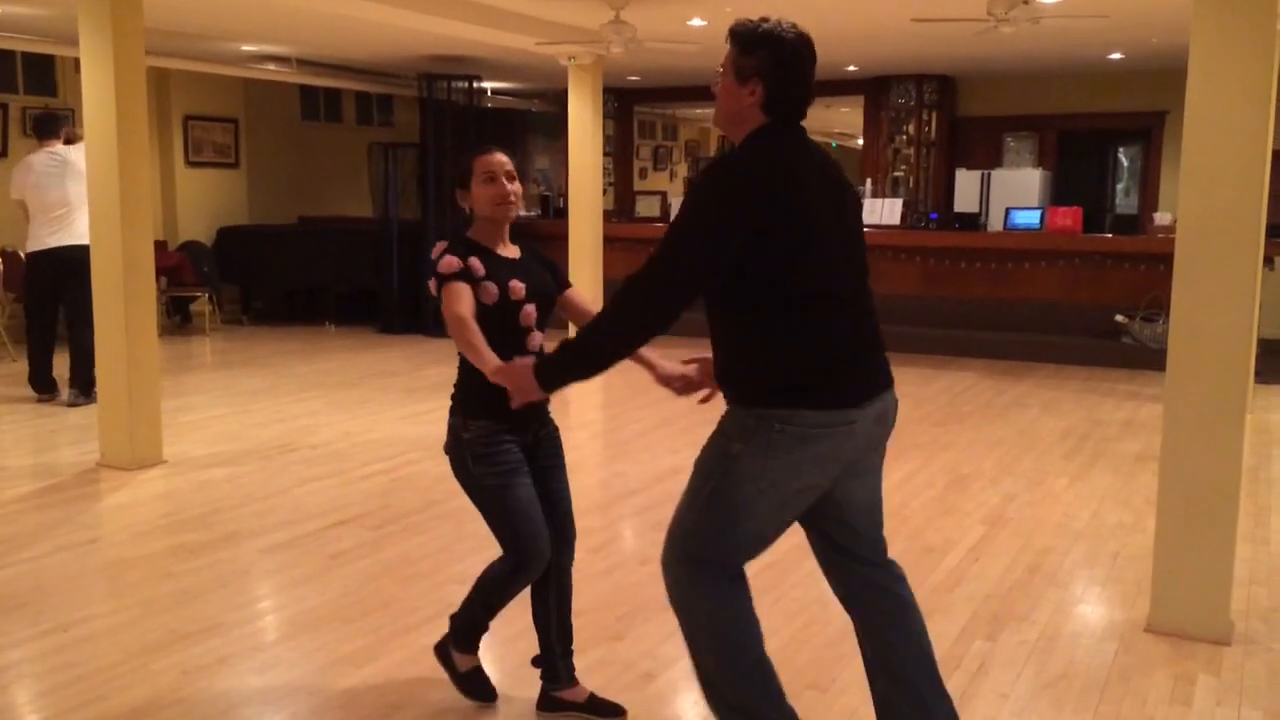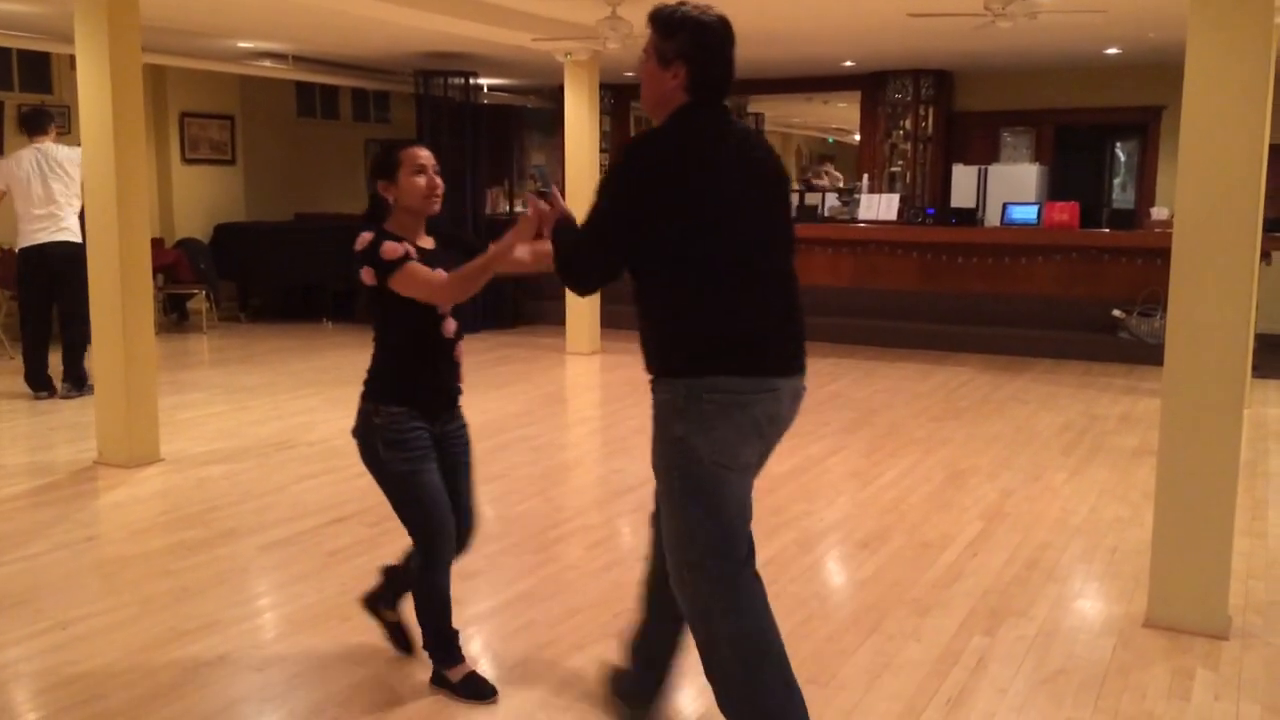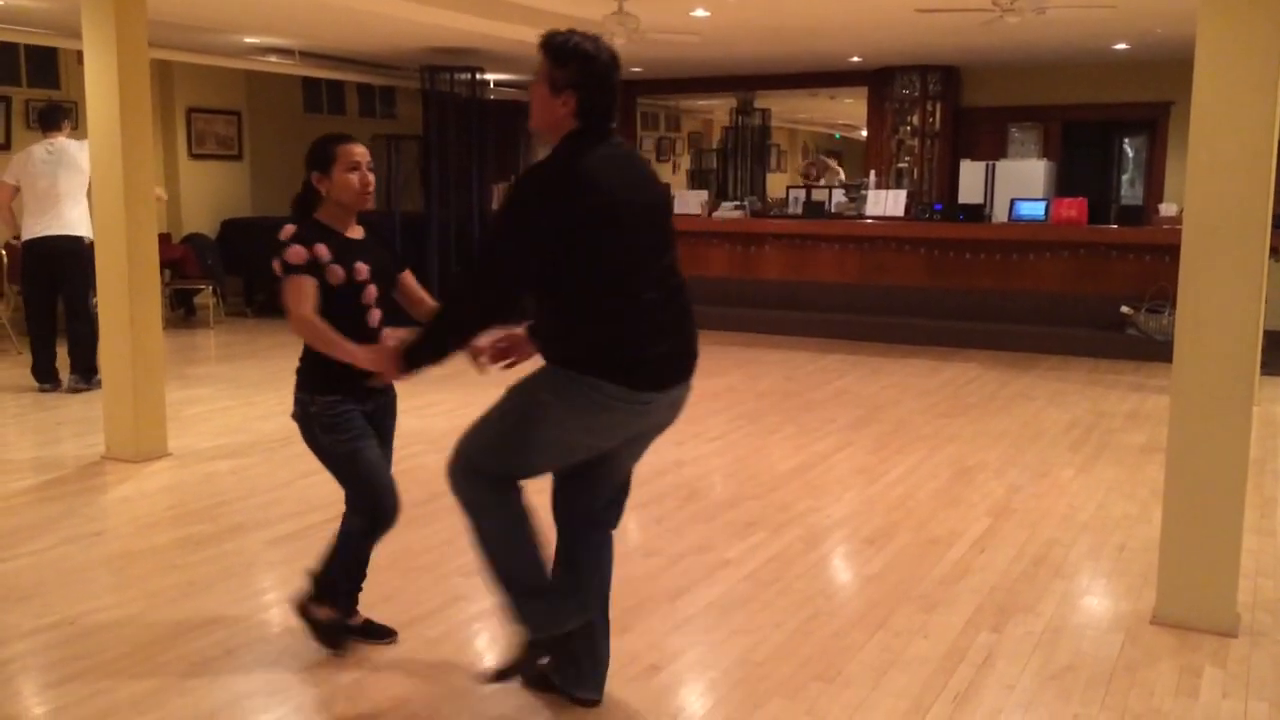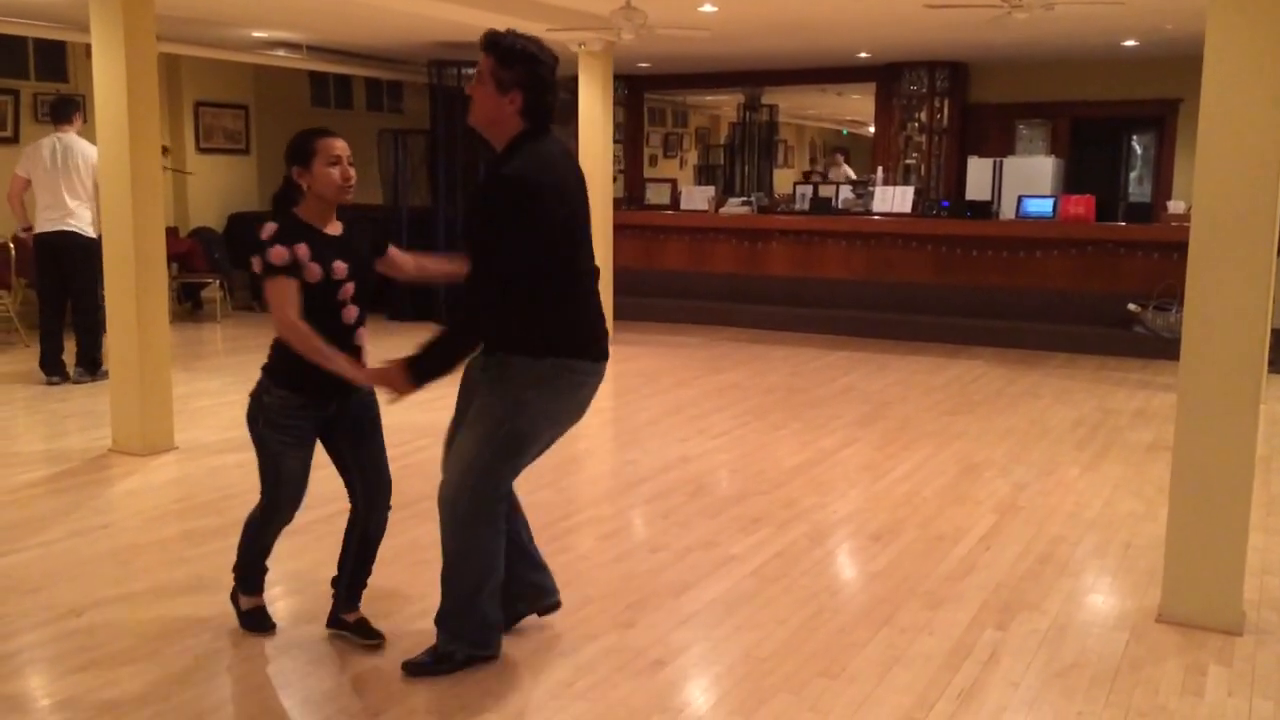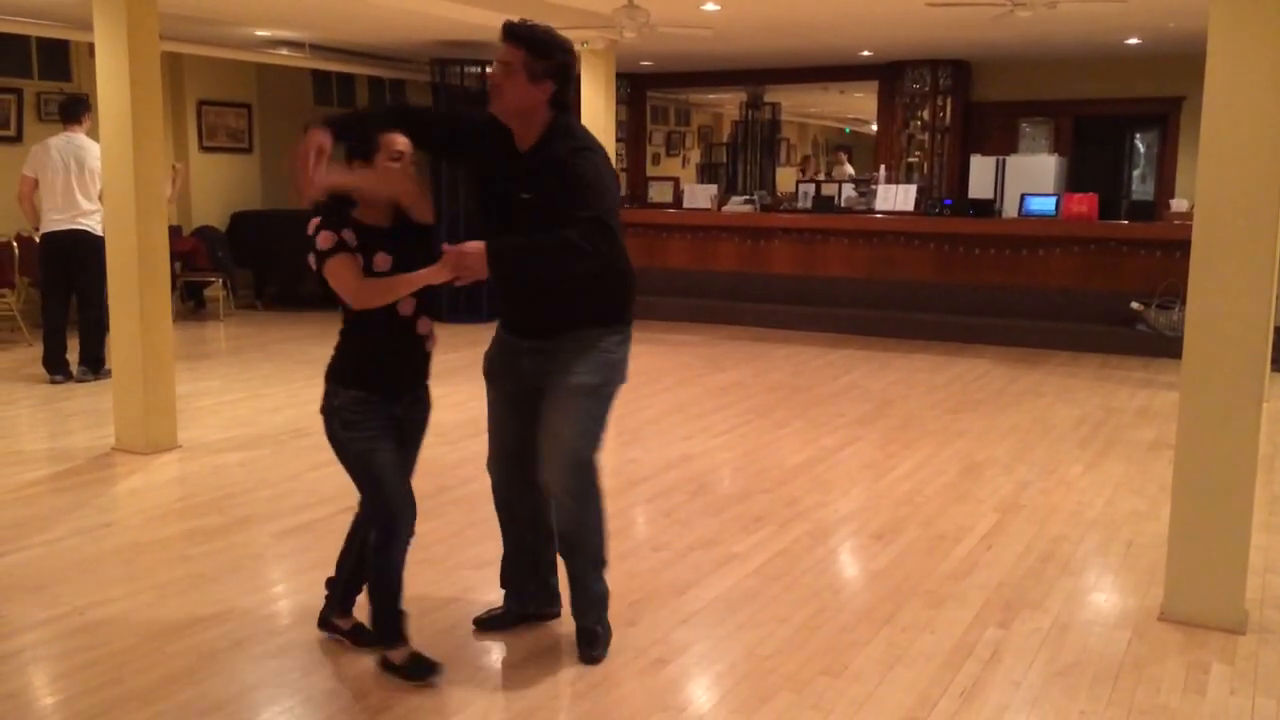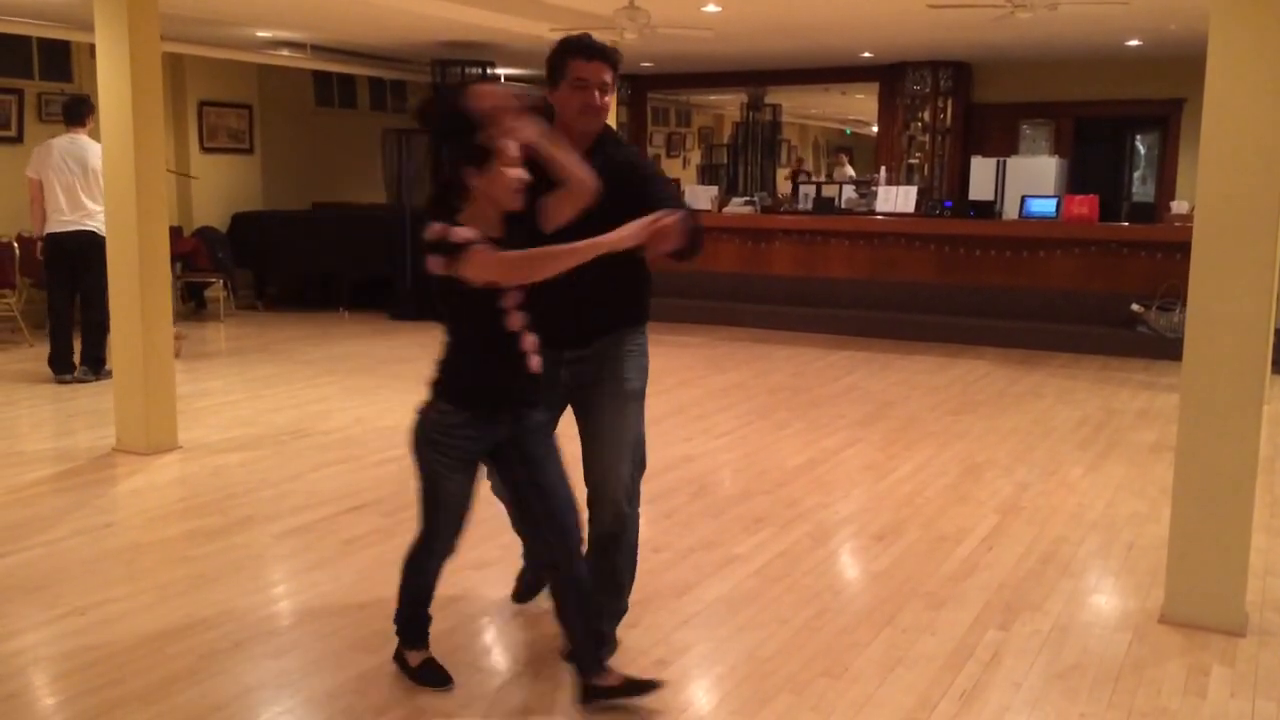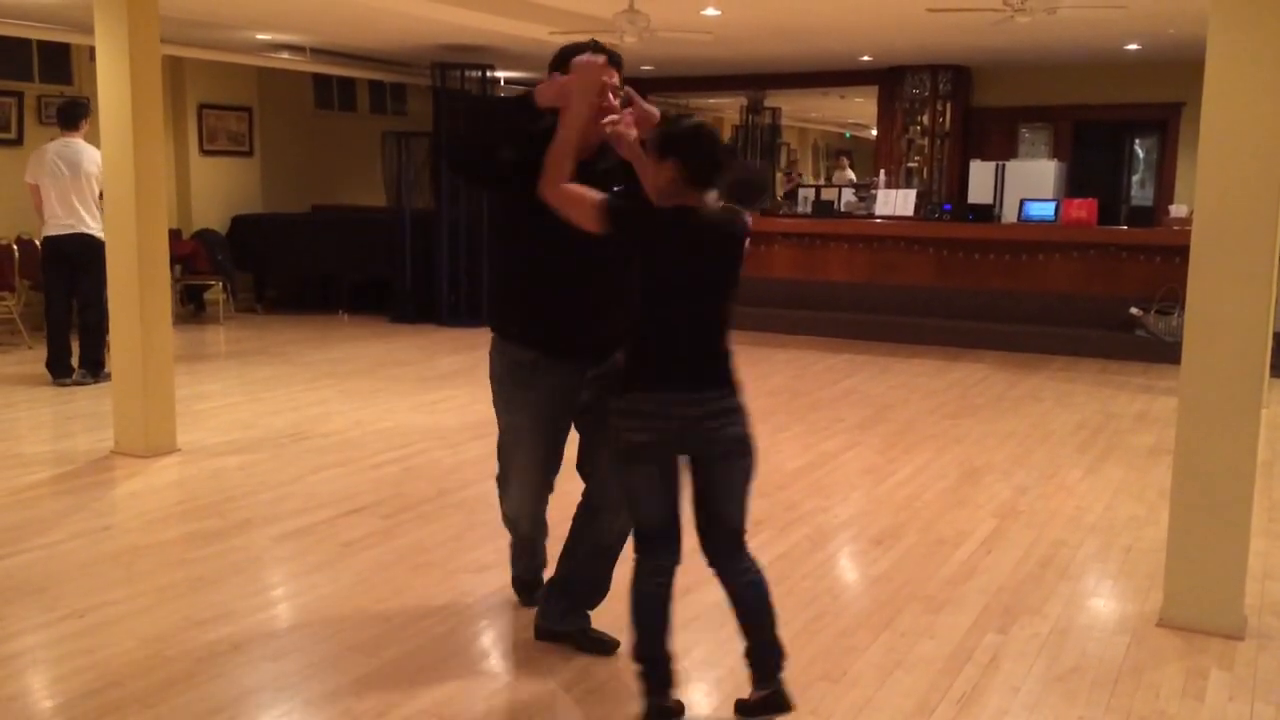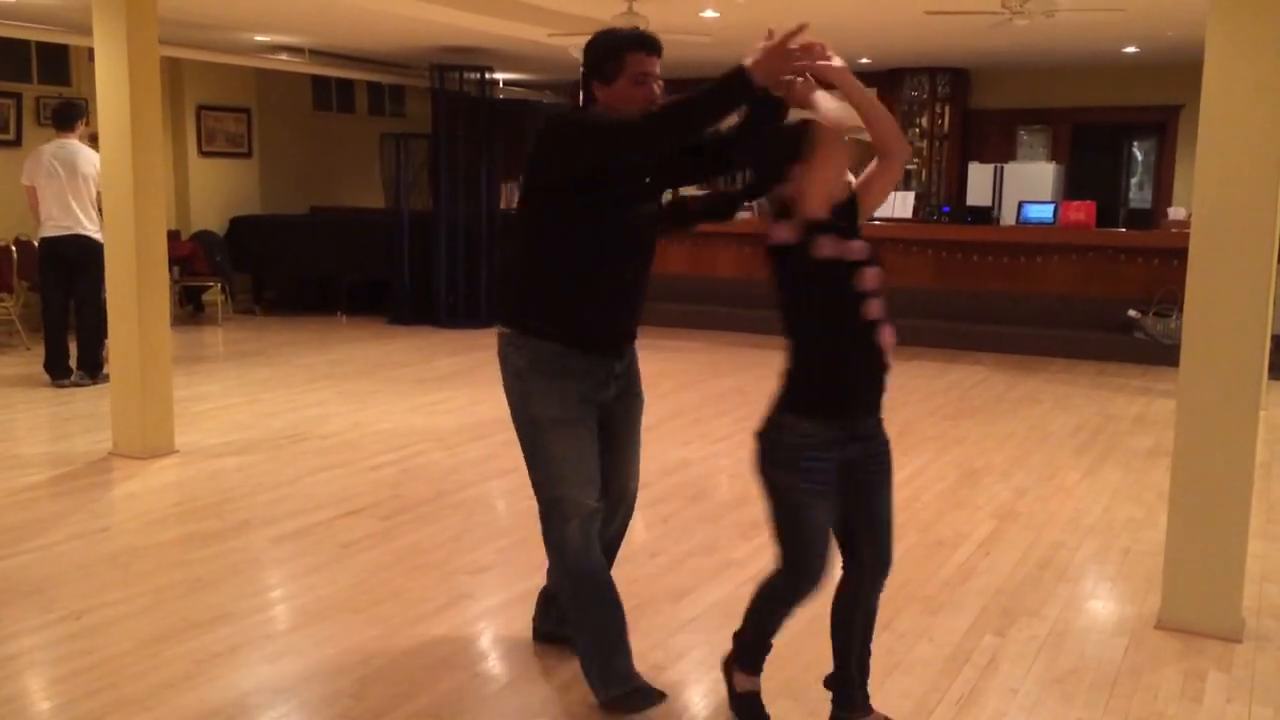
dt=0.4s
person 1, frame 1
left shoulder: (737, 179)
right shoulder: (824, 172)
left elbow: (656, 296)
left wrist: (550, 371)
right wrist: (734, 361)
left hip: (787, 417)
right hip: (865, 403)
left knee: (698, 565)
right knee: (864, 570)
person 1, frame 2
left shoulder: (651, 157)
right shoulder: (757, 153)
left elbow: (586, 271)
left wrist: (563, 228)
left hip: (708, 385)
right hip: (777, 376)
left knee: (712, 567)
right knee: (683, 529)
person 1, frame 3
left shoulder: (550, 183)
right shoulder: (634, 170)
left elbow: (493, 287)
left wrist: (412, 353)
right wrist: (535, 332)
left hip: (600, 381)
right hip: (665, 377)
left knee: (478, 469)
right knee: (587, 517)
left ankle: (546, 615)
right ankle: (579, 668)
person 1, frame 4
left shoulder: (518, 180)
right shoulder: (544, 158)
left elbow: (486, 301)
left wrist: (416, 370)
left hip: (548, 361)
right hip: (543, 350)
left knee: (467, 490)
right knee: (478, 471)
left ankle: (468, 636)
right ankle: (527, 590)
person 1, frame 5
left shoulder: (577, 159)
right shoulder: (481, 133)
left elbow: (590, 242)
right elbow: (409, 123)
left wrist: (495, 257)
right wrist: (330, 130)
left hip: (586, 336)
right hip: (520, 336)
left knee: (564, 468)
right knee: (511, 469)
left ankle: (590, 612)
right ankle: (531, 594)
person 1, frame 6
left shoulder: (625, 166)
left elbow: (676, 226)
left wrist: (674, 233)
left hip: (606, 346)
left knee: (613, 485)
right knee: (509, 473)
left ankle: (600, 612)
right ankle: (541, 557)
person 1, frame 7
left shoulder: (628, 167)
right shoulder: (522, 160)
right elbow: (462, 151)
left wrist: (658, 128)
right wrist: (535, 101)
left hip: (609, 359)
right hip: (530, 357)
left knee: (617, 490)
right knee: (525, 487)
left ankle: (564, 610)
right ankle: (527, 564)
person 1, frame 8
left shoulder: (654, 159)
right shoulder: (567, 141)
left elbow: (732, 149)
right elbow: (649, 134)
left wrist: (769, 95)
right wrist: (747, 78)
left hip: (614, 355)
right hip: (545, 355)
left knee: (614, 499)
right knee: (574, 508)
left ankle: (560, 615)
person 2, frame 1
left shoulder: (536, 263)
right shoulder: (456, 257)
left elbow: (592, 320)
right elbow: (460, 321)
left wrist: (656, 364)
right wrist: (494, 369)
left hip: (536, 426)
right hip: (483, 430)
left knee: (560, 547)
right knee: (530, 550)
right ankle: (459, 643)
person 2, frame 2
left shoulder: (451, 246)
right shoulder: (378, 246)
left elbow: (530, 260)
right elbow: (441, 294)
right wrist: (511, 243)
left hip: (445, 412)
right hip: (393, 417)
left knee: (457, 532)
right knee: (437, 536)
left ankle: (386, 596)
right ankle: (446, 662)
person 2, frame 3
left shoulder: (374, 242)
right shoulder: (301, 239)
left elbow: (421, 304)
right elbow: (303, 322)
right wrist: (362, 355)
left hip: (375, 395)
right hip: (328, 400)
left knee: (363, 506)
right knee: (379, 504)
left ankle: (342, 610)
right ankle: (320, 601)
person 2, frame 4
left shoulder: (356, 235)
right shoulder: (283, 237)
left elbow: (408, 267)
right elbow: (287, 323)
left wrist: (463, 265)
right wrist: (352, 369)
left hip: (352, 396)
right hip: (291, 398)
left knee: (374, 500)
right knee: (281, 504)
left ankle: (346, 608)
right ankle: (247, 589)
person 2, frame 5
left shoulder: (413, 221)
right shoulder: (334, 229)
left elbow: (417, 193)
right elbow: (358, 297)
right wrist: (431, 274)
left hip: (411, 393)
right hip: (358, 398)
left knee: (380, 512)
right knee: (397, 514)
left ankle: (337, 610)
right ankle: (392, 641)
person 2, frame 6
right shoulder: (450, 241)
left elbow: (583, 187)
right elbow: (523, 269)
left wrist: (525, 128)
right wrist: (620, 239)
left hip: (521, 418)
right hip: (457, 421)
left knee: (561, 540)
right knee: (440, 539)
left ankle: (593, 670)
right ankle: (411, 642)
person 2, frame 7
left shoulder: (647, 224)
right shoulder: (729, 225)
left elbow: (552, 187)
left wrist: (581, 103)
right wrist: (633, 146)
left hip: (642, 413)
right hip: (715, 411)
left knee: (656, 554)
right knee: (726, 550)
person 2, frame 8
left shoulder: (843, 220)
right shoulder: (795, 225)
left elbow: (894, 150)
right elbow: (834, 138)
left wrist: (843, 80)
right wrist: (825, 97)
left hip: (861, 430)
right hip: (804, 434)
left knee: (870, 565)
right knee: (803, 570)
person 3, frame 1
left shoulder: (23, 168)
right shoulder: (81, 154)
left elbow: (26, 212)
right wrist: (73, 136)
left hip: (39, 251)
right hip: (78, 247)
left knee: (40, 322)
right knee: (82, 321)
left ankle: (43, 386)
right ankle: (81, 388)
person 3, frame 2
right shoulder: (73, 157)
left hip: (30, 248)
right hip: (68, 245)
left knee: (34, 320)
right knee: (74, 317)
left ankle: (40, 384)
right ankle: (73, 381)
person 3, frame 3
right shoulder: (83, 150)
left hip: (34, 242)
right hip: (73, 239)
left knee: (39, 312)
right knee: (79, 309)
left ankle: (46, 376)
right ankle: (82, 373)
person 3, frame 4
left shoulder: (33, 151)
right shoulder: (90, 151)
left elbow: (14, 195)
left wrist: (27, 227)
left hip: (45, 236)
right hip: (81, 235)
left knee: (50, 305)
right knee: (87, 305)
left ankle: (53, 368)
right ankle: (87, 366)
person 3, frame 5
left shoulder: (41, 150)
right shoulder: (97, 151)
left elbow: (24, 196)
left wrist: (38, 225)
left hip: (52, 235)
right hip: (88, 234)
left knee: (54, 304)
right knee: (92, 303)
left ankle: (56, 367)
right ankle: (90, 365)
person 3, frame 6
left shoulder: (43, 152)
right shoulder: (100, 152)
left elbow: (36, 201)
left wrist: (39, 236)
left hip: (56, 236)
right hip: (92, 235)
left knee: (60, 304)
right knee: (94, 303)
left ankle: (63, 366)
right ankle: (91, 365)
person 3, frame 7
left shoulder: (39, 157)
right shoulder: (95, 156)
left elbow: (38, 205)
left hip: (53, 240)
right hip: (89, 238)
left knee: (57, 307)
right knee: (91, 306)
left ankle: (61, 370)
right ankle: (90, 368)
person 3, frame 8
left shoulder: (35, 159)
right shoulder: (92, 158)
left elbow: (34, 206)
right elbow: (105, 204)
left hip: (50, 241)
right hip: (86, 239)
left knee: (54, 308)
right knee: (89, 307)
left ankle: (59, 371)
right ankle: (88, 370)
